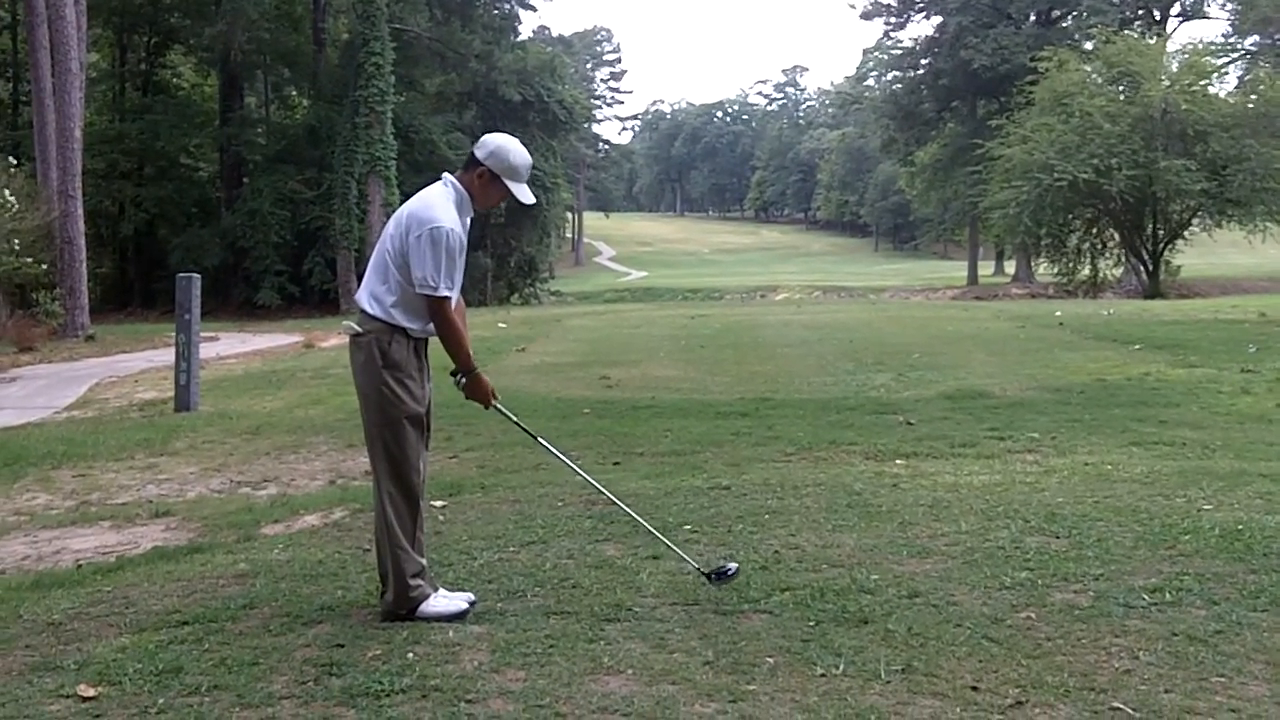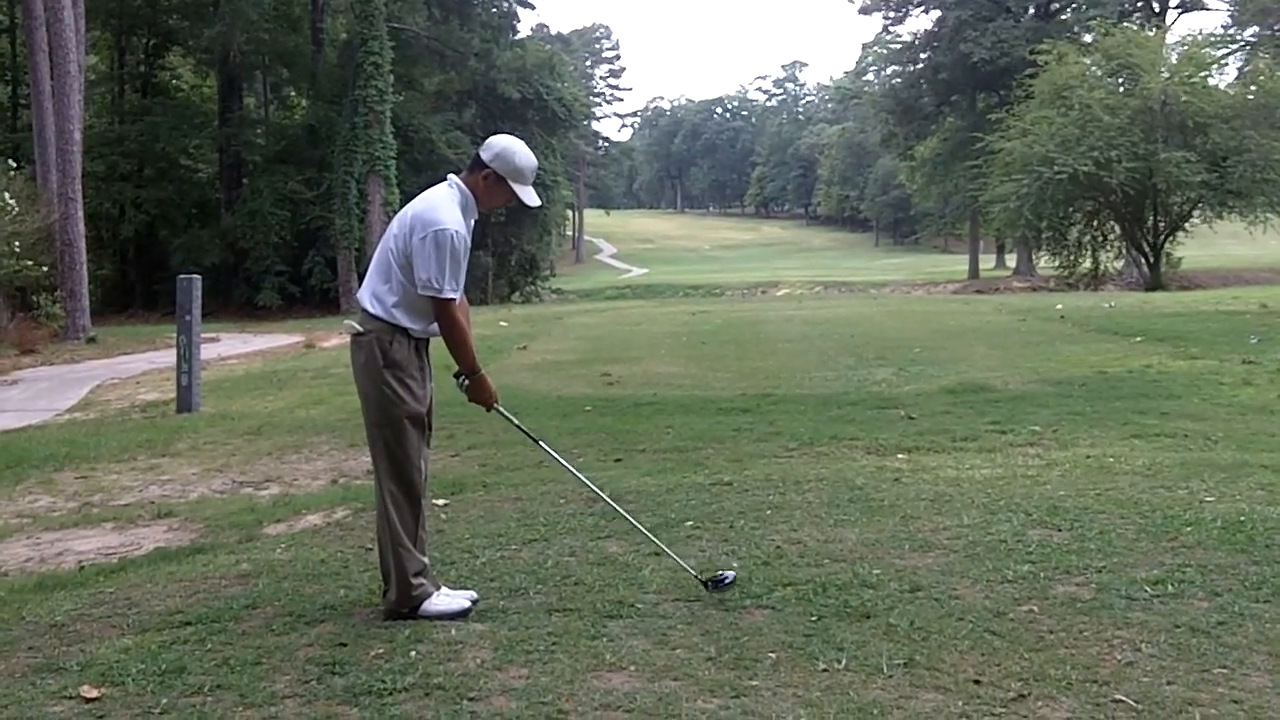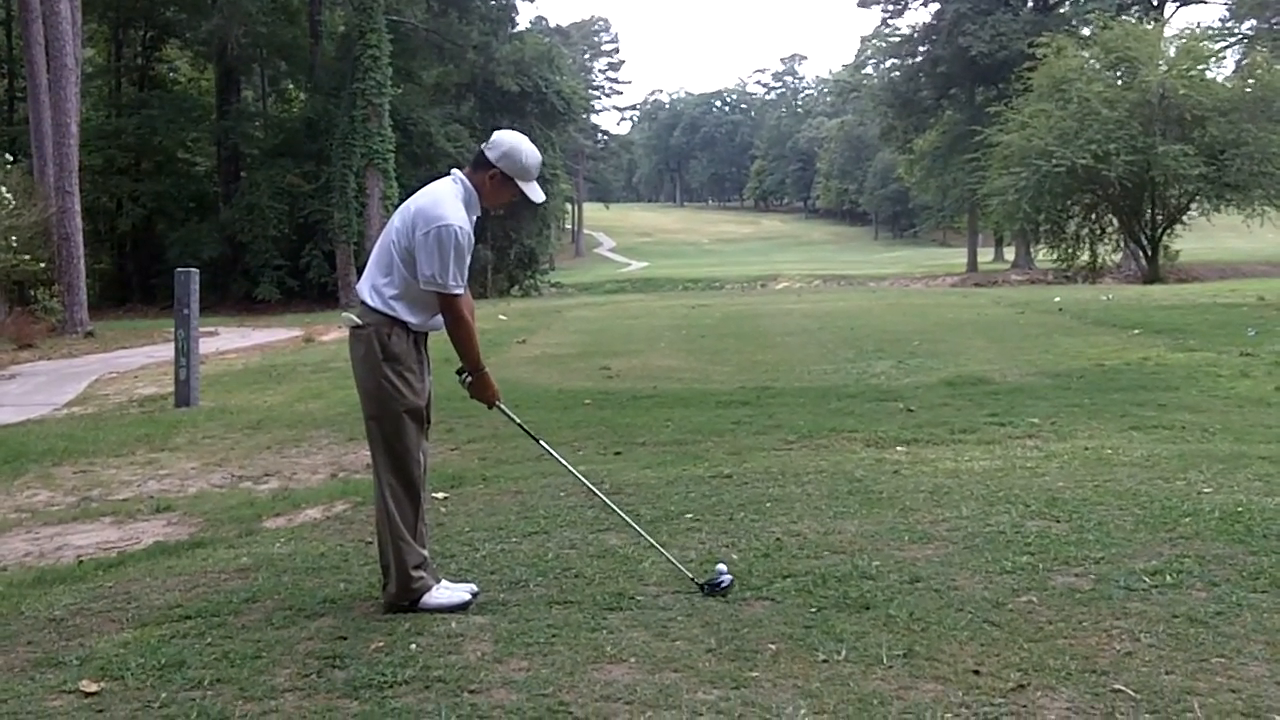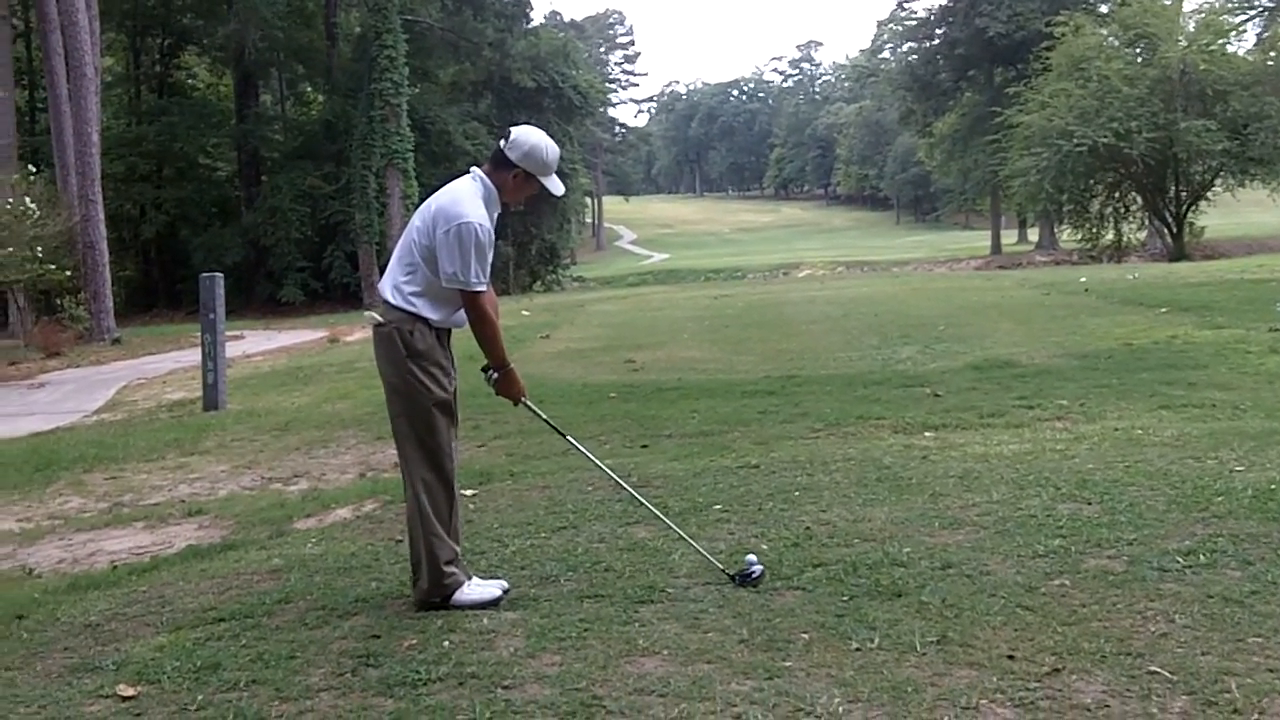
dt=0.3s
person 1, frame 1
left shoulder: (449, 205)
right shoulder: (440, 221)
left elbow: (453, 297)
right elbow: (440, 310)
left wrist: (466, 362)
right wrist: (471, 373)
left hip: (404, 343)
right hip: (388, 346)
left knee: (409, 471)
right knee: (400, 473)
left ankle: (413, 581)
right ankle: (404, 594)
person 1, frame 2
left shoulder: (452, 205)
right shoulder: (444, 223)
left elbow: (456, 298)
right elbow: (445, 312)
left wrist: (470, 366)
right wrist: (475, 375)
left hip: (404, 341)
right hip: (388, 344)
left knee: (411, 470)
right knee: (402, 472)
left ankle: (416, 581)
right ankle: (407, 593)
person 1, frame 3
left shoulder: (453, 197)
right shoulder: (448, 219)
left elbow: (460, 291)
right elbow: (451, 307)
left wrist: (473, 364)
right wrist: (479, 373)
left hip: (401, 335)
right hip: (387, 338)
left knee: (411, 463)
right knee: (401, 465)
left ankle: (416, 574)
right ankle: (407, 586)
person 1, frame 4
left shoulder: (473, 196)
right shoulder: (468, 217)
left elbow: (482, 288)
right elbow: (475, 304)
left wrist: (499, 359)
right wrist: (504, 369)
left hip: (424, 332)
right hip: (411, 335)
left knee: (437, 457)
right knee: (432, 460)
left ankle: (446, 571)
right ankle: (438, 582)
